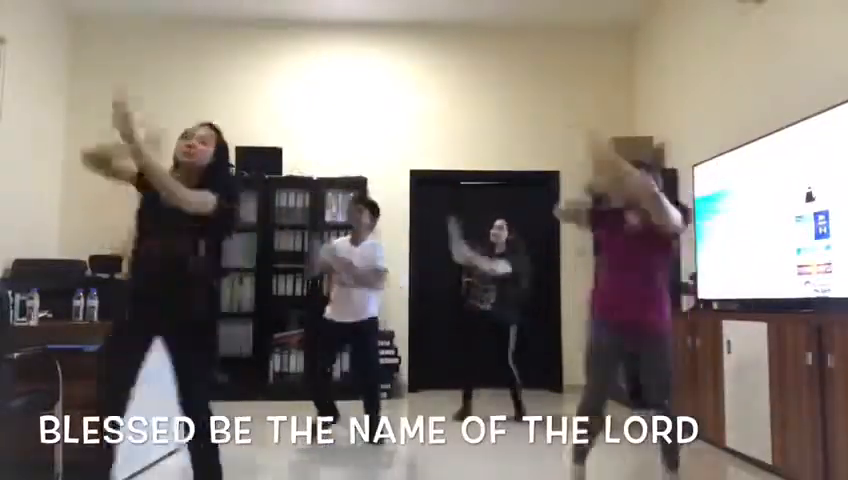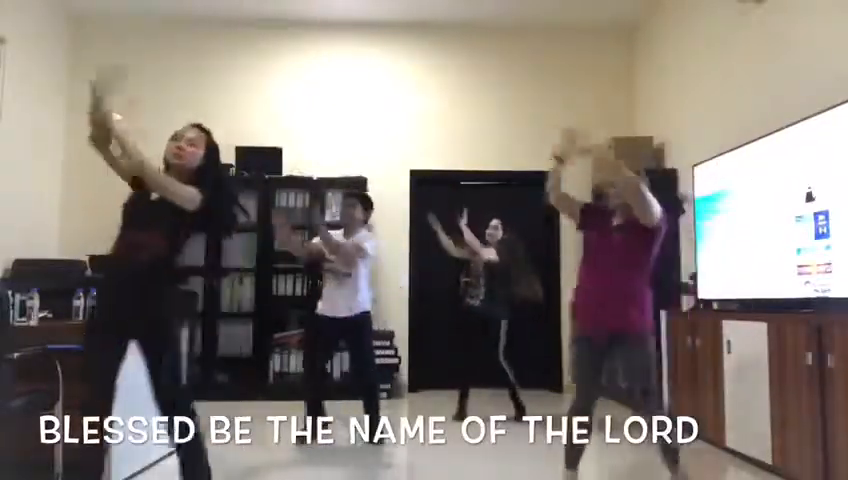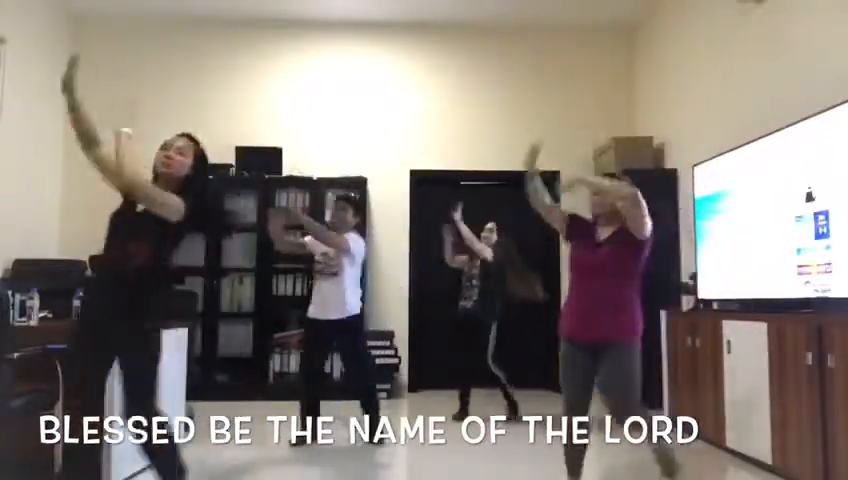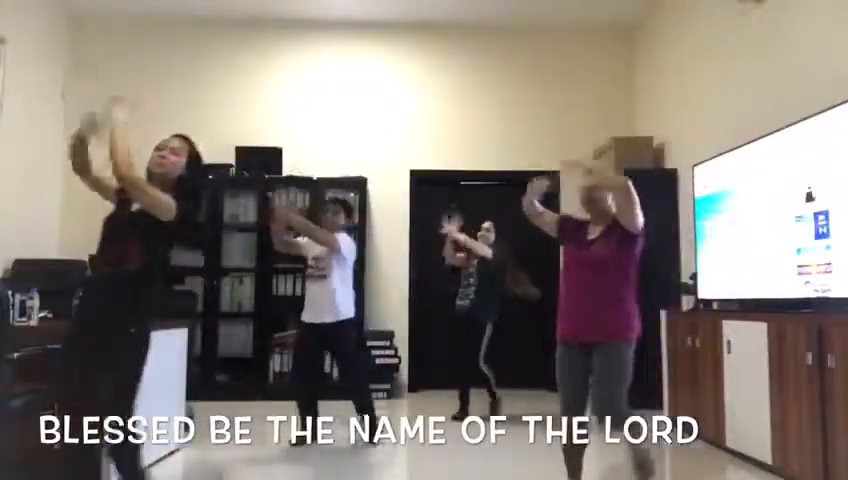
dt=0.1s
person 1, frame 1
left shoulder: (210, 196)
right shoulder: (152, 183)
left elbow: (174, 195)
right elbow: (93, 160)
left wrist: (137, 143)
right wrist: (125, 146)
left hip: (186, 307)
right hip: (140, 302)
left knee: (195, 400)
right knee: (110, 397)
person 1, frame 2
left shoulder: (196, 195)
right shoulder: (142, 181)
left elbow: (157, 182)
right elbow: (100, 143)
left wrist: (117, 131)
right wrist: (99, 112)
left hip: (153, 305)
right hip: (111, 301)
left knee: (172, 401)
right knee: (95, 403)
person 1, frame 3
left shoulder: (181, 204)
right shoulder: (133, 193)
left elbow: (132, 182)
right elbow: (91, 147)
right wrist: (72, 96)
left hip: (136, 317)
right hip: (96, 309)
left knee: (142, 412)
right knee: (80, 414)
person 1, frame 4
left shoulder: (175, 207)
right shoulder: (128, 197)
left elbow: (126, 172)
right elbow: (81, 169)
left wrist: (118, 125)
right wrist: (83, 135)
left hip: (129, 324)
right hip: (91, 316)
left knee: (112, 419)
right knee: (75, 415)
person 2, frame 1
left shoulder: (667, 220)
right shoulder: (607, 217)
left elbow: (656, 199)
right elbow: (562, 213)
left wrist: (617, 164)
right wrist: (591, 191)
left hip: (651, 324)
right hip: (608, 321)
left knee: (662, 400)
right knee: (595, 395)
person 2, frame 2
left shoulder: (650, 220)
right shoulder: (594, 217)
left elbow: (638, 191)
right elbow: (554, 196)
left wrist: (603, 158)
right wrist: (560, 159)
left hip: (632, 324)
right hip: (589, 324)
left knee: (649, 400)
right knee: (583, 403)
person 2, frame 3
left shoulder: (635, 233)
right shoulder: (580, 229)
left elbow: (634, 197)
right elbow: (541, 204)
left wrist: (588, 183)
right wrist: (532, 172)
left hip: (620, 335)
right hip: (576, 335)
left knee: (625, 408)
right knee: (574, 412)
person 2, frame 4
left shoulder: (627, 229)
right shoulder: (572, 230)
left elbow: (624, 187)
right elbow: (532, 211)
left wrist: (583, 168)
right wrist: (533, 192)
left hip: (615, 334)
right hip: (572, 336)
left knee: (609, 410)
right knee: (571, 413)
left ankle: (635, 444)
person 3, frame 1
left shoulder: (377, 248)
right shoulder: (335, 246)
left elbow: (377, 282)
right elbow: (318, 268)
left wrist: (345, 269)
right wrist: (323, 265)
left hip: (364, 320)
right hip: (333, 318)
left knee: (368, 375)
right knee: (316, 370)
left ankle: (373, 426)
right ankle: (328, 414)
person 3, frame 2
left shoulder: (367, 239)
right shoulder: (328, 237)
left elbow: (349, 256)
right elbow: (301, 251)
left wrist: (321, 230)
right wrist: (283, 231)
left hip: (356, 315)
right hip: (325, 314)
left knee: (365, 371)
right knee: (313, 368)
left ankle: (373, 425)
right ankle: (315, 422)
person 3, frame 3
left shoulder: (355, 241)
right shoulder: (317, 241)
left elbow: (332, 240)
right elbow: (285, 246)
left wrist: (301, 218)
right wrist: (275, 225)
left hip: (348, 317)
right hip: (317, 317)
left knee: (360, 372)
right knee: (309, 374)
left ankle: (373, 425)
right ankle: (310, 428)
person 3, frame 4
left shoulder: (345, 242)
right shoulder: (310, 243)
left elbow: (324, 239)
right elbow: (282, 244)
left wrist: (293, 218)
right wrist: (279, 224)
left hip: (341, 320)
right hip: (311, 321)
left knee: (353, 374)
right knee: (303, 376)
left ankle: (370, 424)
right ankle: (309, 429)
person 4, frame 1
left shoulder: (512, 257)
right shoulder: (485, 253)
left elbow: (495, 269)
right elbow: (460, 258)
left wrist: (470, 256)
right wrist: (455, 237)
left hip: (504, 316)
right hip: (478, 313)
left knee: (508, 359)
right knee: (471, 357)
left ankle: (519, 406)
right ankle: (466, 404)
person 4, frame 2
left shoulder: (503, 253)
right shoulder: (479, 251)
left elbow: (481, 253)
right elbow: (454, 251)
left wrist: (463, 227)
right wrist: (438, 228)
left hip: (495, 313)
right hip: (471, 311)
left knee: (500, 357)
right knee: (466, 357)
left ankle: (518, 404)
right ankle: (462, 406)
person 4, frame 3
left shoulder: (497, 255)
right shoulder: (474, 257)
left elbow: (473, 243)
right elbow: (451, 261)
left wrist: (459, 222)
right wrist: (448, 235)
left hip: (485, 316)
right hip: (466, 315)
left knee: (488, 360)
right knee: (465, 360)
left ankle: (511, 402)
right ankle: (463, 406)
person 4, frame 4
left shoulder: (495, 254)
right shoulder: (471, 255)
left elbow: (473, 245)
right elbow: (450, 259)
left wrist: (455, 232)
right wrist: (451, 234)
left hip: (482, 316)
right hip: (464, 314)
left knee: (479, 361)
right knee: (463, 360)
left ankle: (495, 399)
right ankle: (463, 407)
